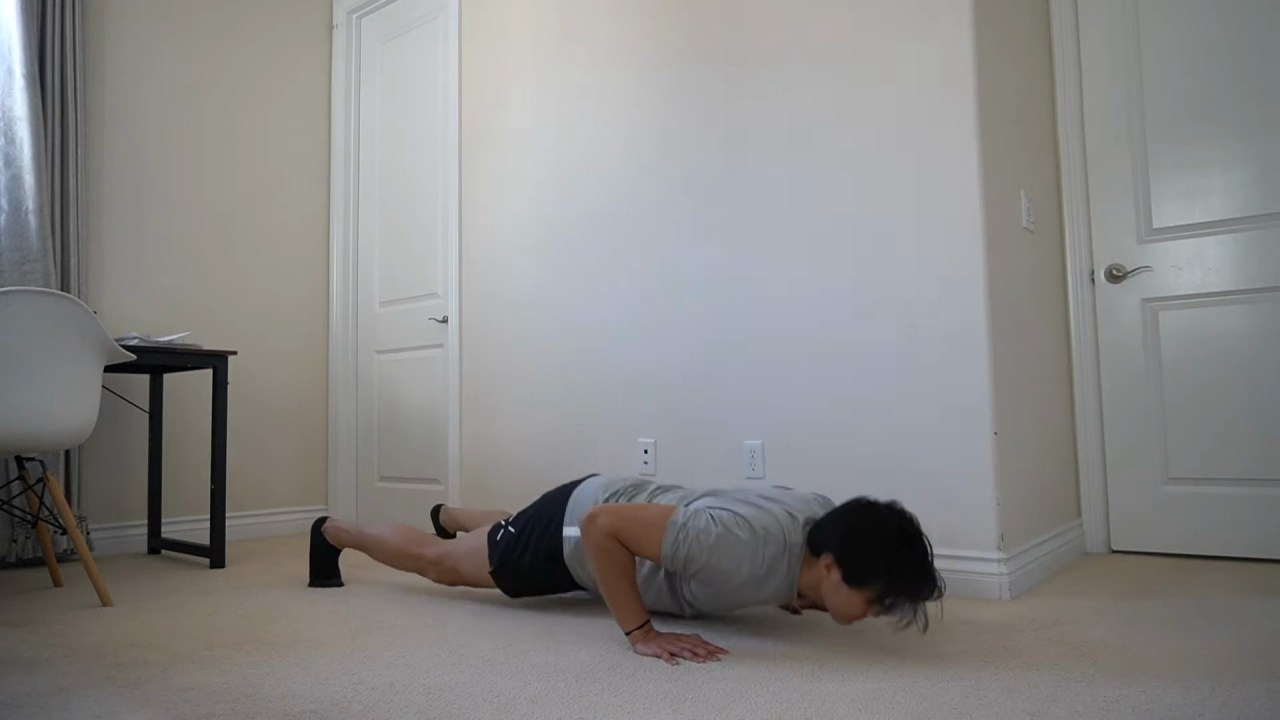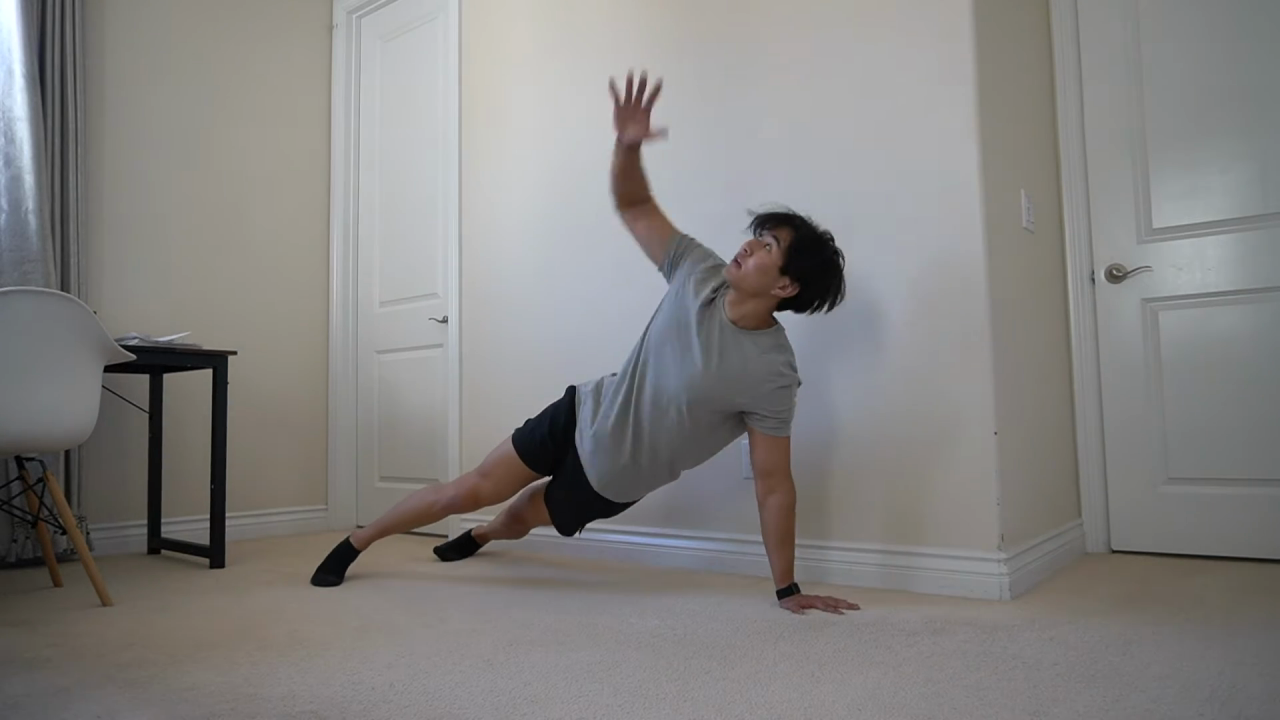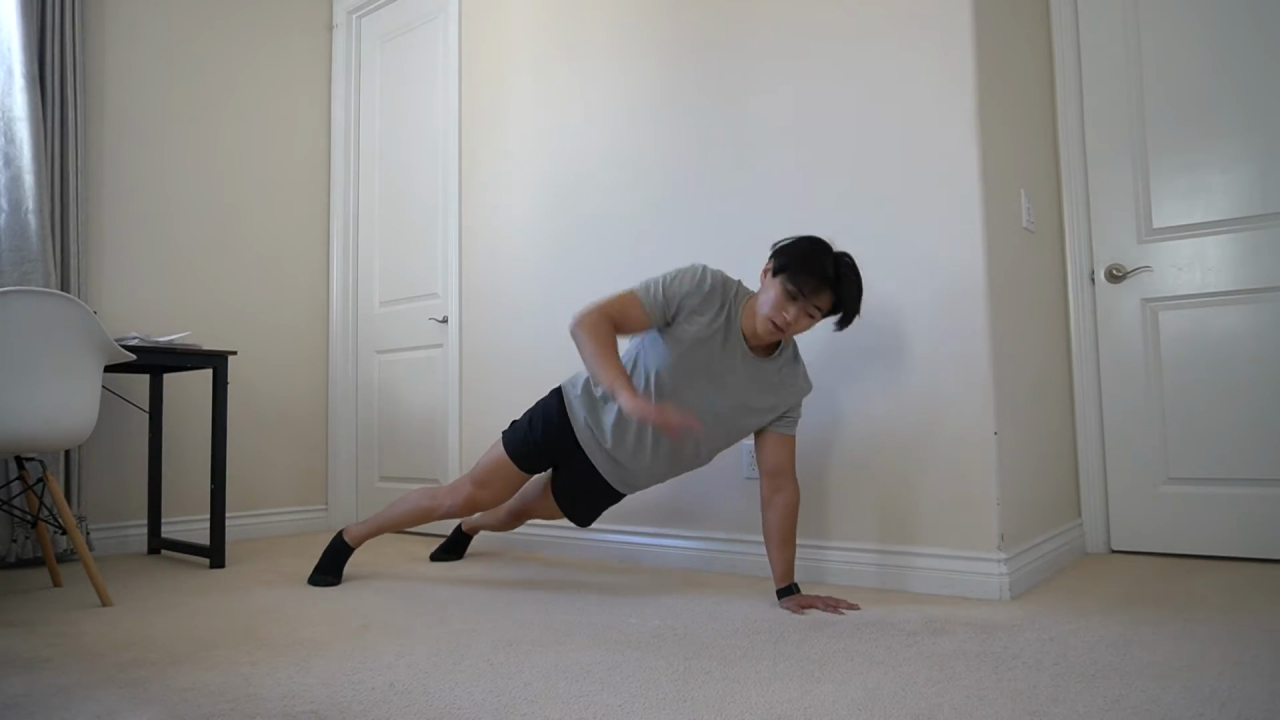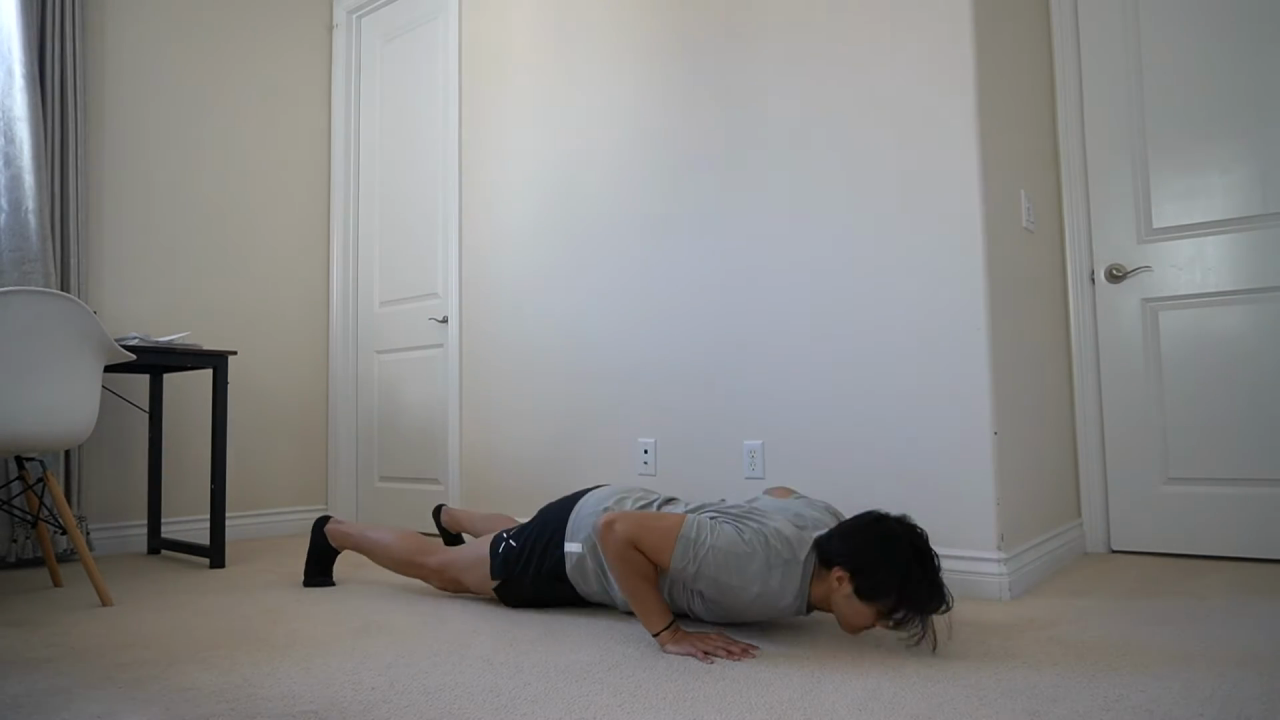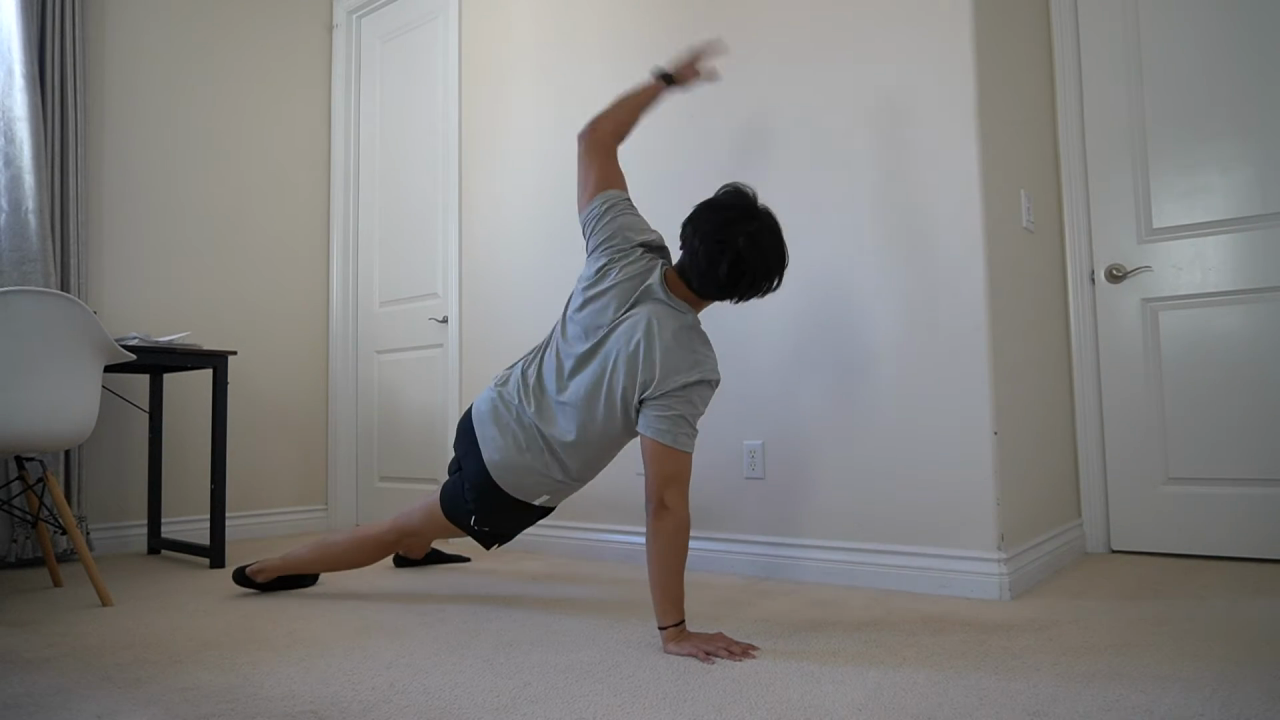
dt=1s
person 1, frame 1
left shoulder: (820, 520)
right shoulder: (744, 552)
right elbow: (602, 525)
left wrist: (790, 597)
right wrist: (641, 632)
left hip: (614, 503)
right hip: (579, 526)
left knee: (506, 531)
right knee: (442, 564)
left ankle: (449, 517)
right ankle: (332, 532)
person 1, frame 2
left shoulder: (771, 376)
right shoulder: (703, 276)
left elbow: (774, 487)
right elbow: (634, 205)
left wrist: (788, 592)
right wrist: (627, 144)
left hip: (614, 482)
right hip: (583, 415)
left knee: (521, 520)
right knee: (464, 495)
left ankle: (478, 537)
right ankle: (353, 545)
person 1, frame 3
left shoulder: (788, 383)
right shoulder: (703, 289)
left elbow: (779, 484)
right elbow: (589, 324)
left wrist: (787, 588)
right wrist: (632, 398)
left hip: (614, 471)
right hip: (580, 412)
left knee: (517, 512)
right knee: (466, 494)
left ankle: (467, 530)
right ankle: (349, 536)
person 1, frame 4
left shoulder: (826, 523)
right shoulder: (758, 570)
left elbow: (777, 492)
right elbow: (617, 531)
left wrist: (798, 604)
right wrist: (669, 631)
left hip: (612, 509)
right hip: (582, 543)
left knee: (514, 533)
right knee: (441, 568)
left ankle: (453, 517)
right ankle: (336, 531)
person 1, frame 5
left shoulder: (625, 257)
right shoulder: (684, 369)
left elbow: (593, 136)
right elbow: (666, 504)
left wrist: (665, 79)
right wrist: (673, 631)
left hip: (489, 419)
right hip: (515, 484)
right knee: (401, 530)
left ankle: (415, 551)
right ankle: (264, 569)
